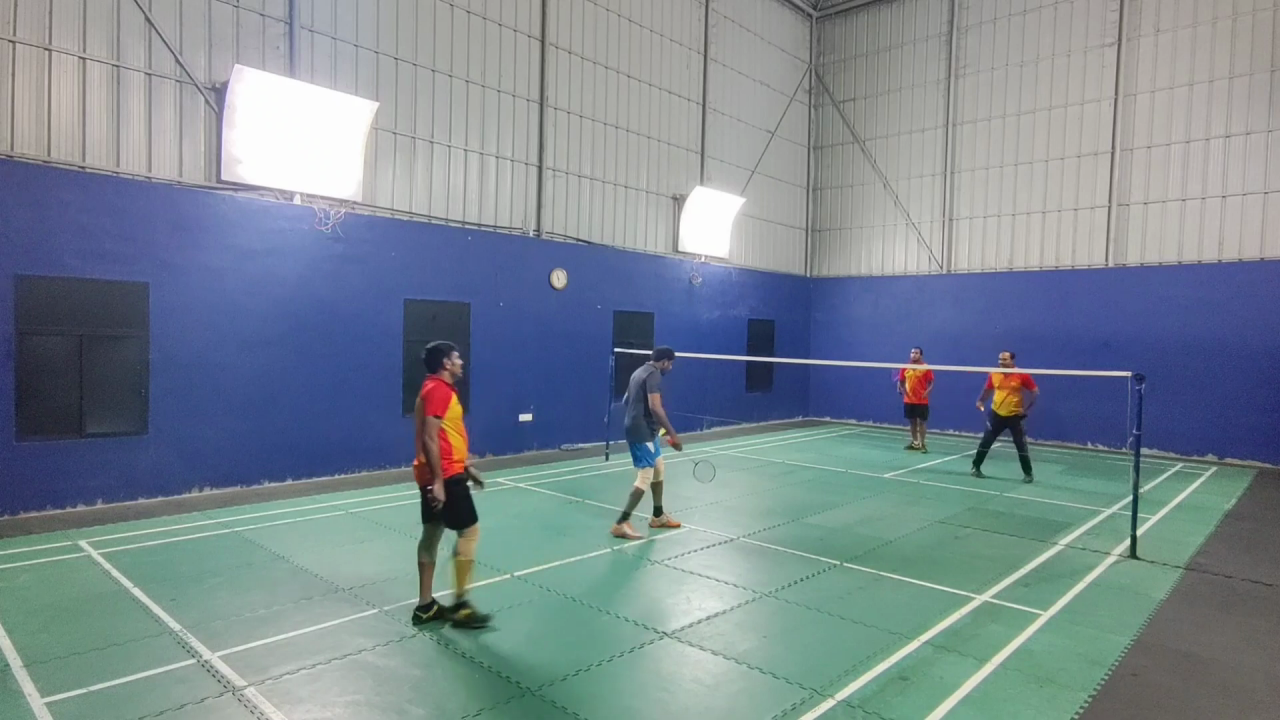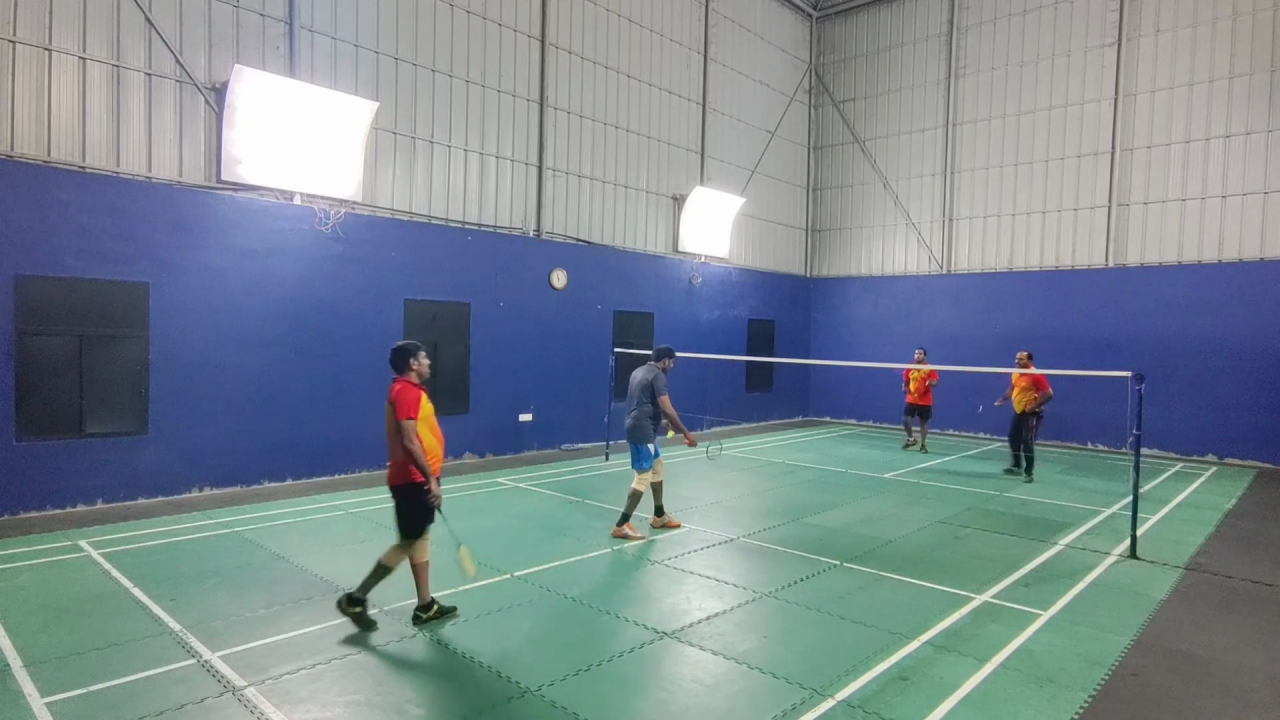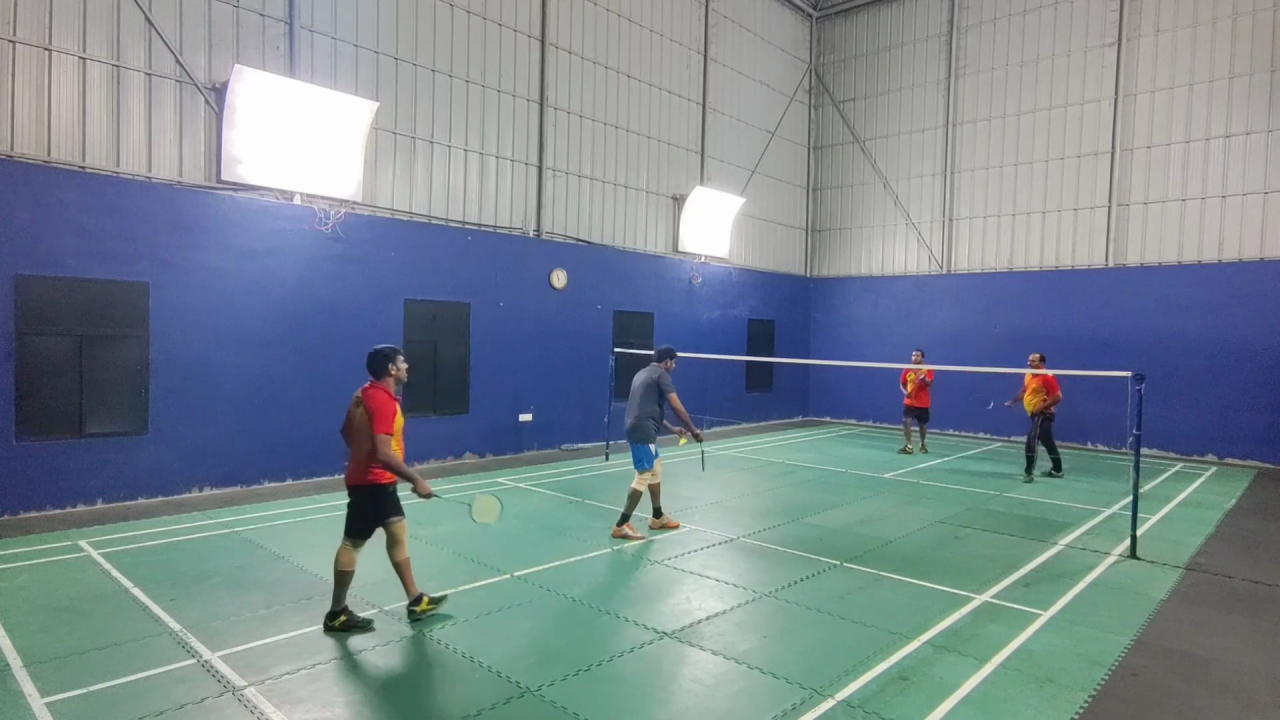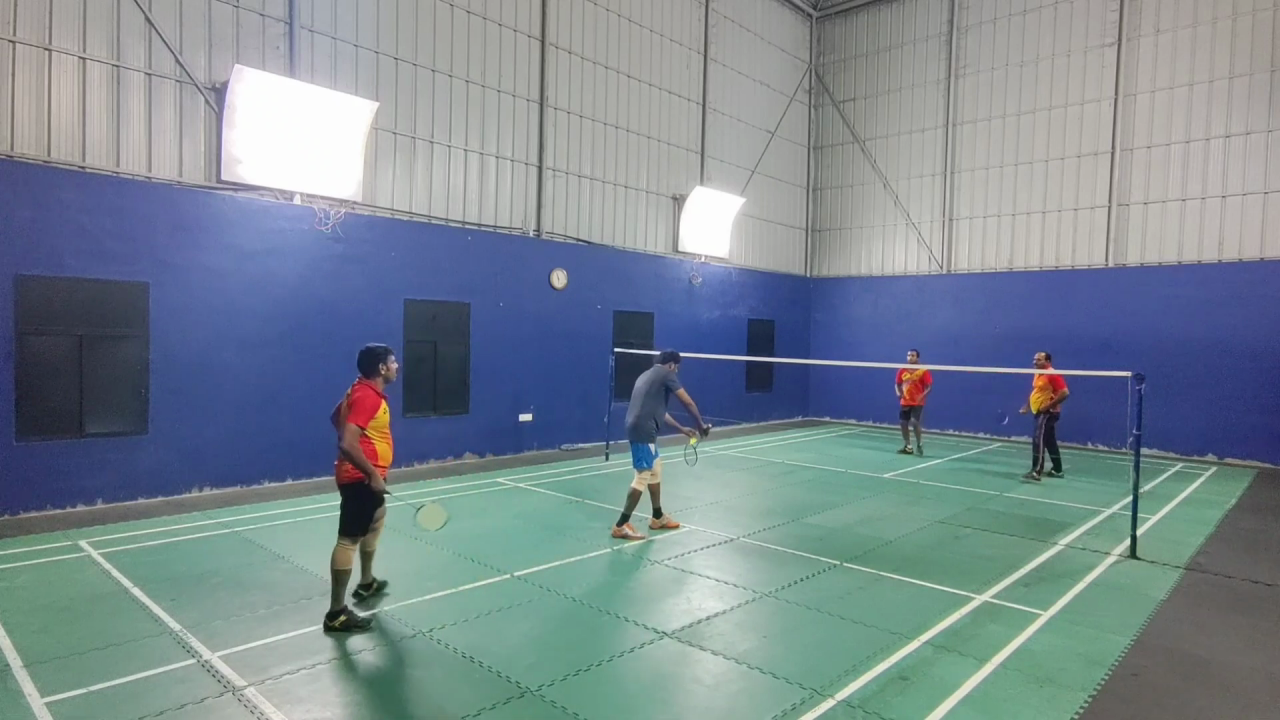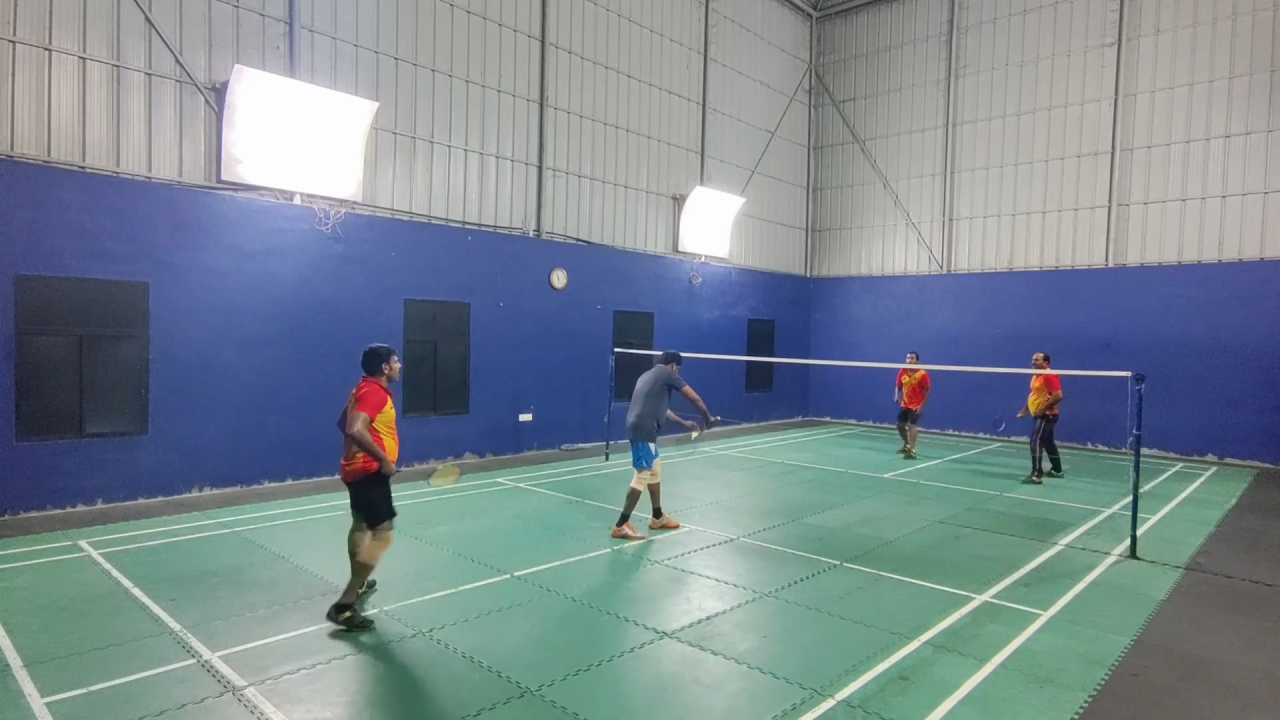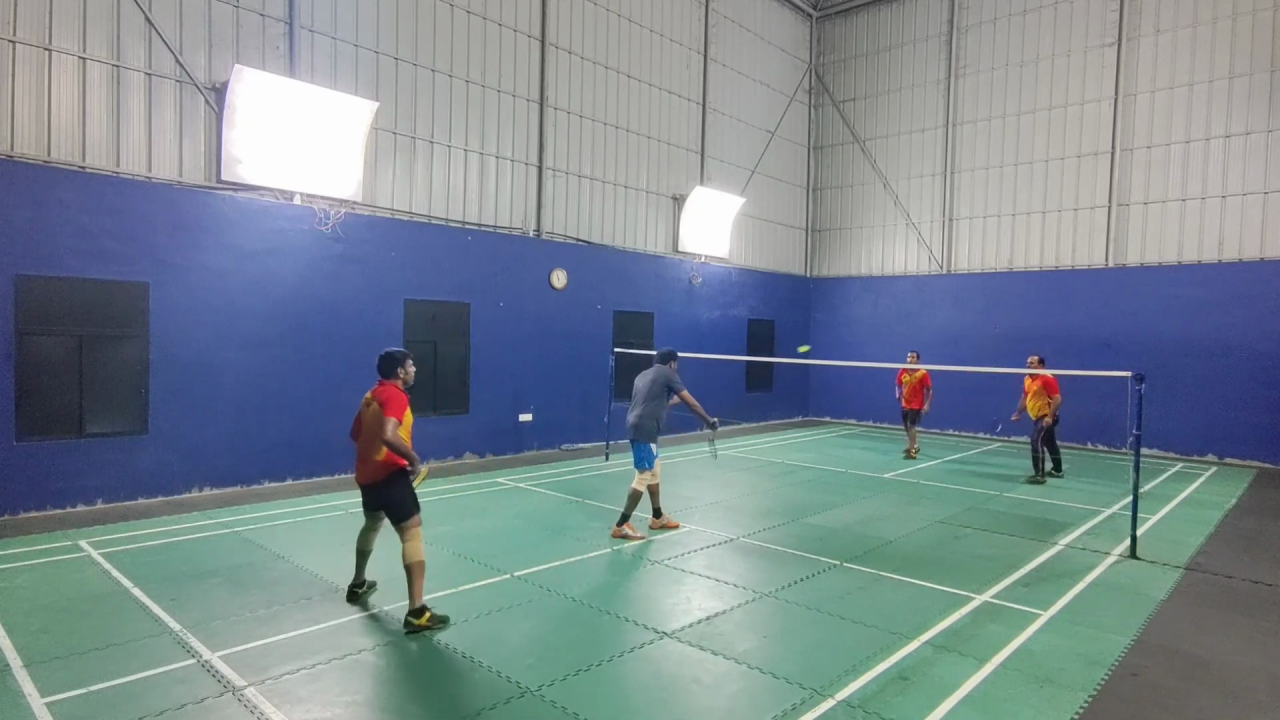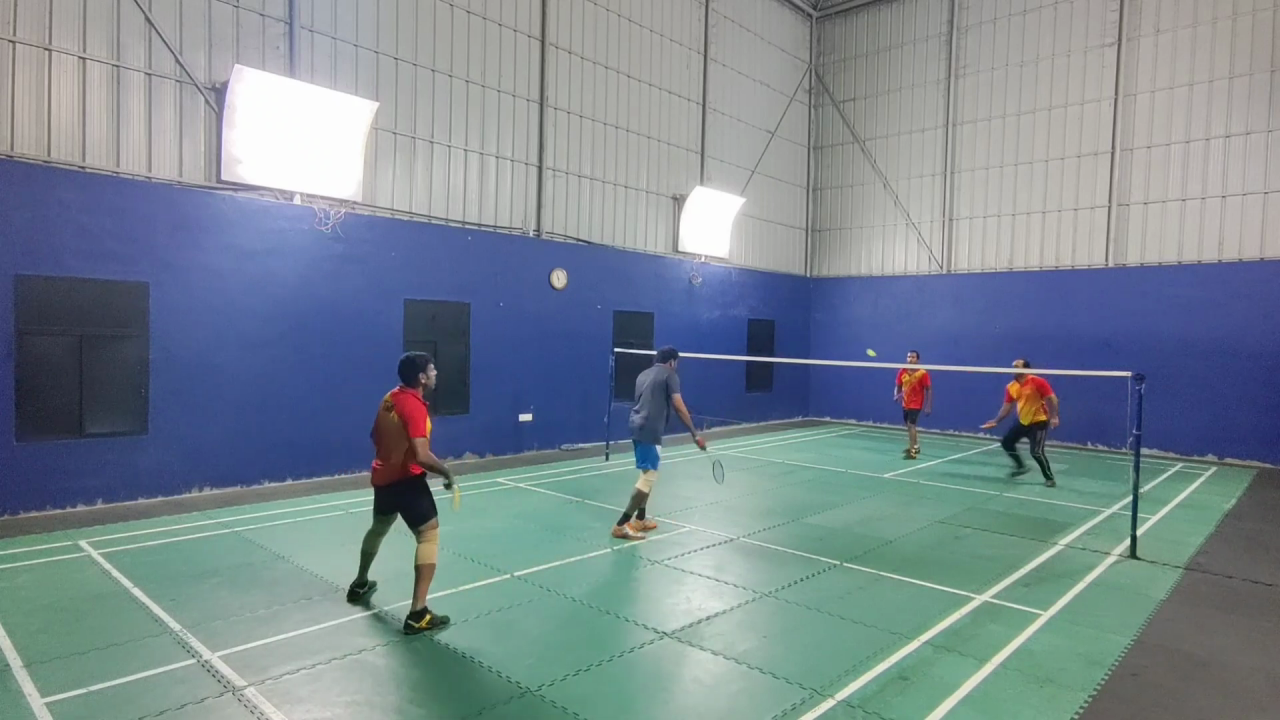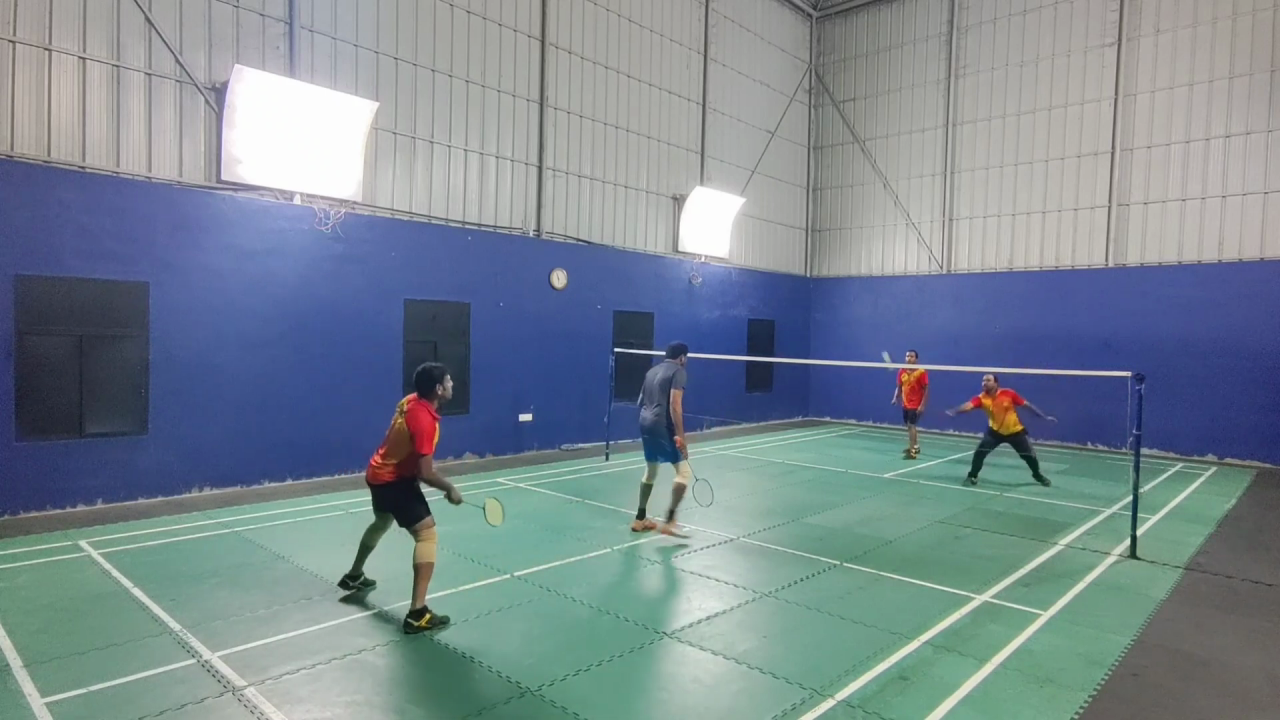
dt=0.3s
person 1, frame 1
left shoulder: (437, 390)
right shoulder: (438, 391)
right elbow: (429, 439)
left wrist: (469, 468)
right wrist: (438, 480)
left hip: (443, 475)
right hip: (443, 477)
left knee: (432, 534)
right knee: (469, 531)
left ankle: (425, 605)
right ankle: (461, 605)
person 1, frame 2
left shoulder: (407, 391)
right shoulder: (408, 392)
right elbow: (409, 442)
right wrist: (431, 480)
left hip: (412, 478)
right hip: (414, 480)
left knee: (419, 539)
right knee: (409, 543)
left ankle: (425, 605)
right ankle: (355, 599)
person 1, frame 3
left shoulder: (365, 394)
right shoulder: (383, 402)
left elbow: (346, 431)
right elbow: (384, 454)
right wrist: (416, 481)
left hip: (377, 479)
right hip: (371, 482)
left knee: (397, 530)
right knee: (353, 542)
left ankle: (416, 601)
right ankle: (337, 613)
person 1, frame 4
left shoulder: (361, 390)
right shoulder: (368, 398)
left elbow: (336, 418)
right elbow: (347, 444)
right wrist: (374, 475)
left hip: (360, 475)
right hip: (361, 478)
left knee: (376, 520)
right knee: (349, 540)
left ankle: (366, 583)
right ankle: (336, 613)
person 1, frame 5
left shoulder: (364, 390)
right shoulder: (374, 392)
left elbow: (344, 425)
right elbow: (355, 430)
right wrist: (385, 459)
left hip: (356, 471)
right hip: (370, 473)
left knee: (363, 525)
right knee: (382, 536)
left ankle: (359, 584)
right ankle: (344, 606)
person 1, frame 6
left shoulder: (372, 396)
right shoulder: (395, 396)
left elbow: (355, 434)
right elbow: (388, 436)
right wrist: (413, 458)
left hip: (367, 473)
right hip: (389, 473)
left knee: (372, 524)
right knee: (412, 534)
left ankle: (358, 584)
right ankle: (417, 612)
person 1, frame 7
left shoulder: (391, 398)
right shoulder: (414, 406)
left elbow: (375, 435)
right elbow: (422, 456)
right wrist: (446, 472)
left hip: (382, 476)
right hip: (406, 479)
left knee: (379, 528)
right knee: (429, 536)
left ankle: (360, 584)
right ankle: (418, 614)
person 1, frame 8
left shoulder: (412, 401)
right shoulder: (424, 420)
right elbow: (425, 473)
right wrist: (450, 488)
left hip: (378, 473)
right hip: (395, 480)
left knee: (381, 524)
right knee: (426, 535)
left ankle: (354, 576)
right ankle: (417, 613)
person 2, frame 1
left shoulder: (640, 372)
right shoulder: (653, 375)
left elbow: (626, 400)
right elbow: (655, 408)
right wrist: (672, 434)
left hip: (642, 430)
right hip: (641, 431)
left knee: (658, 469)
right knee: (645, 477)
left ankle: (658, 516)
right ankle: (621, 524)
person 2, frame 2
left shoulder: (639, 372)
right shoulder: (657, 376)
right elbow: (667, 409)
left wrist: (659, 421)
right wrist: (686, 433)
left hip: (638, 428)
right hip: (642, 431)
left knee: (658, 468)
right knee: (643, 477)
left ankle: (659, 515)
right ankle: (621, 525)
person 2, frame 3
left shoulder: (644, 373)
right shoulder: (661, 375)
right elbow: (677, 406)
left wrist: (671, 428)
right wrist: (693, 429)
left hip: (639, 429)
right hip: (642, 431)
left knee: (655, 470)
right knee: (643, 477)
left ankle: (657, 517)
right ankle: (621, 525)
person 2, frame 4
left shoulder: (648, 375)
right shoulder: (665, 374)
right elbow: (687, 402)
left wrist: (681, 429)
right wrist: (701, 425)
left hip: (640, 428)
right hip: (643, 430)
left knee: (655, 470)
right knee: (642, 476)
left ankle: (658, 517)
right ankle: (621, 525)
person 2, frame 5
left shoulder: (648, 375)
right shoulder: (668, 374)
right elbow: (694, 398)
left wrist: (683, 422)
right wrist: (708, 416)
left hip: (638, 428)
right hip: (643, 430)
left knee: (654, 469)
right knee: (642, 475)
left ankle: (658, 517)
right ankle: (621, 525)
person 2, frame 6
left shoulder: (644, 375)
right shoulder: (668, 374)
right elbow: (690, 402)
left wrist: (671, 401)
right wrist: (709, 420)
left hip: (637, 427)
right hip: (644, 430)
left knee: (654, 470)
right knee: (643, 476)
left ankle: (657, 517)
right ankle: (621, 525)
person 2, frame 7
left shoulder: (643, 375)
right shoulder: (670, 375)
right elbow: (680, 408)
right wrist: (695, 435)
left hip: (637, 426)
right hip: (650, 430)
left knee: (649, 472)
right knee: (648, 478)
left ankle: (640, 519)
right ankle: (622, 525)
person 2, frame 8
left shoulder: (652, 371)
right shoulder: (678, 371)
left elbow: (640, 401)
right elbow: (675, 405)
right wrist: (680, 435)
left hip: (645, 424)
right hip: (662, 427)
left knee: (651, 470)
right knee: (684, 471)
left ankle: (640, 519)
right ankle: (669, 521)
